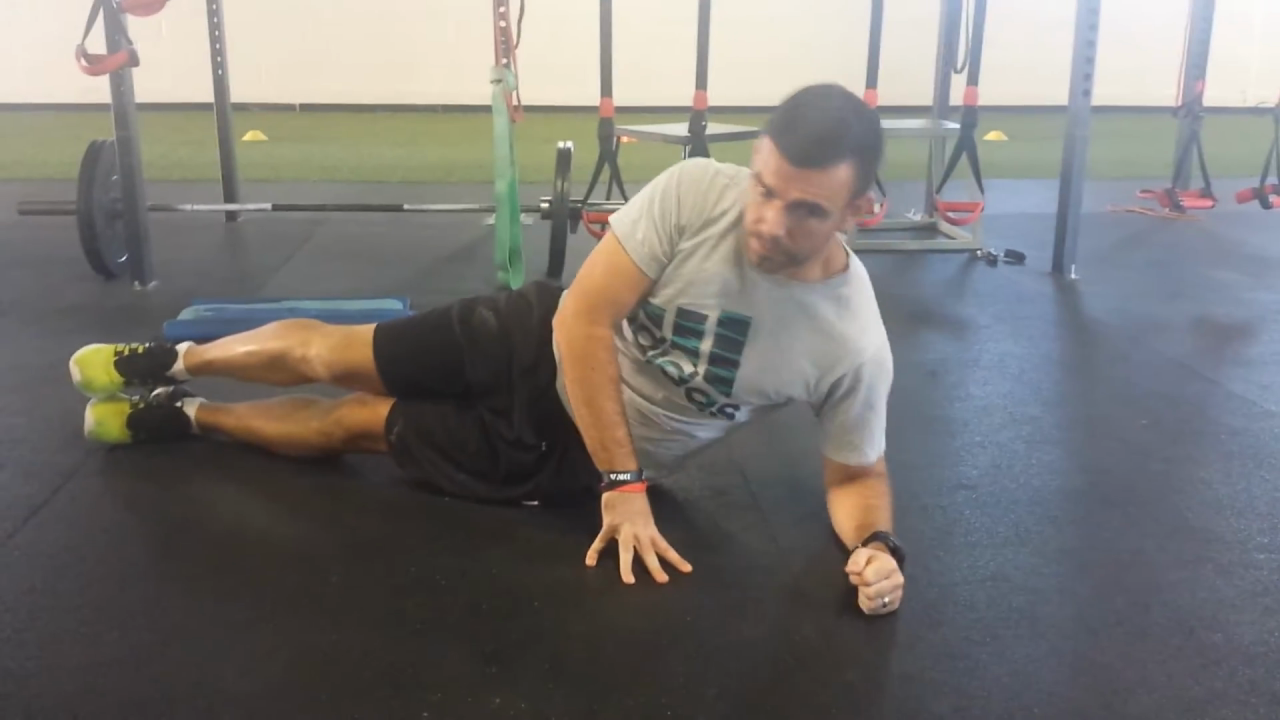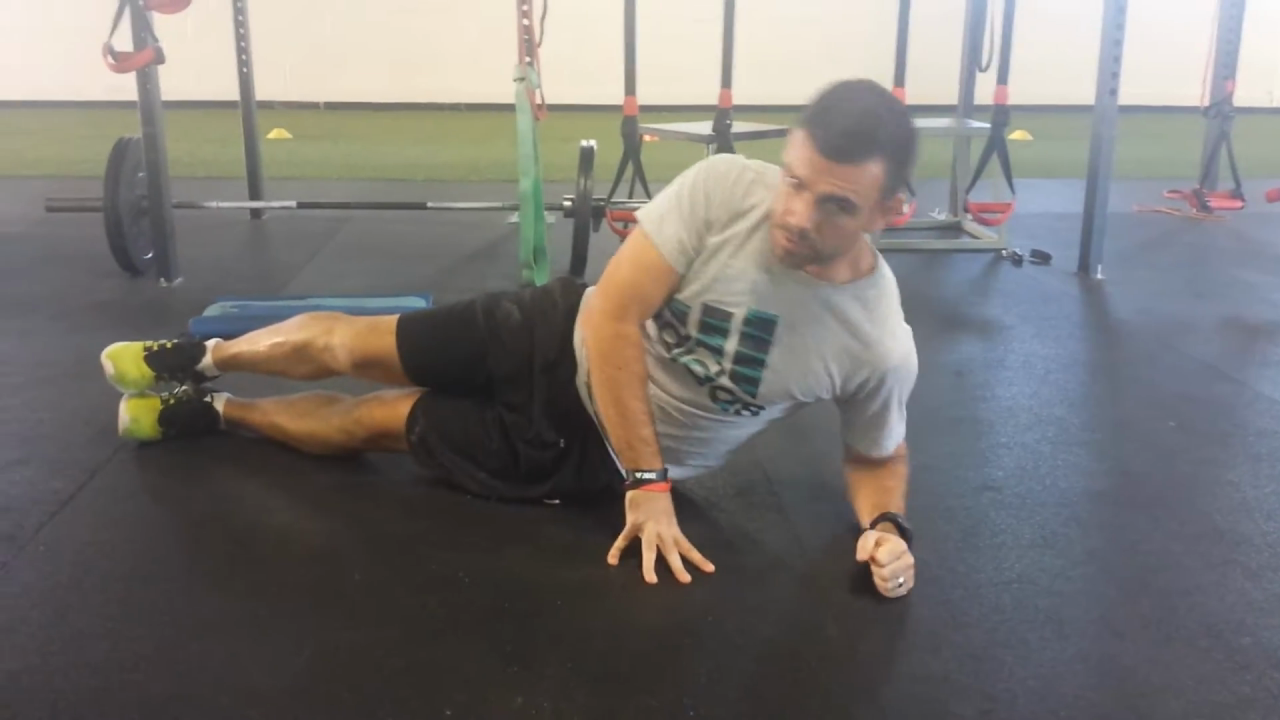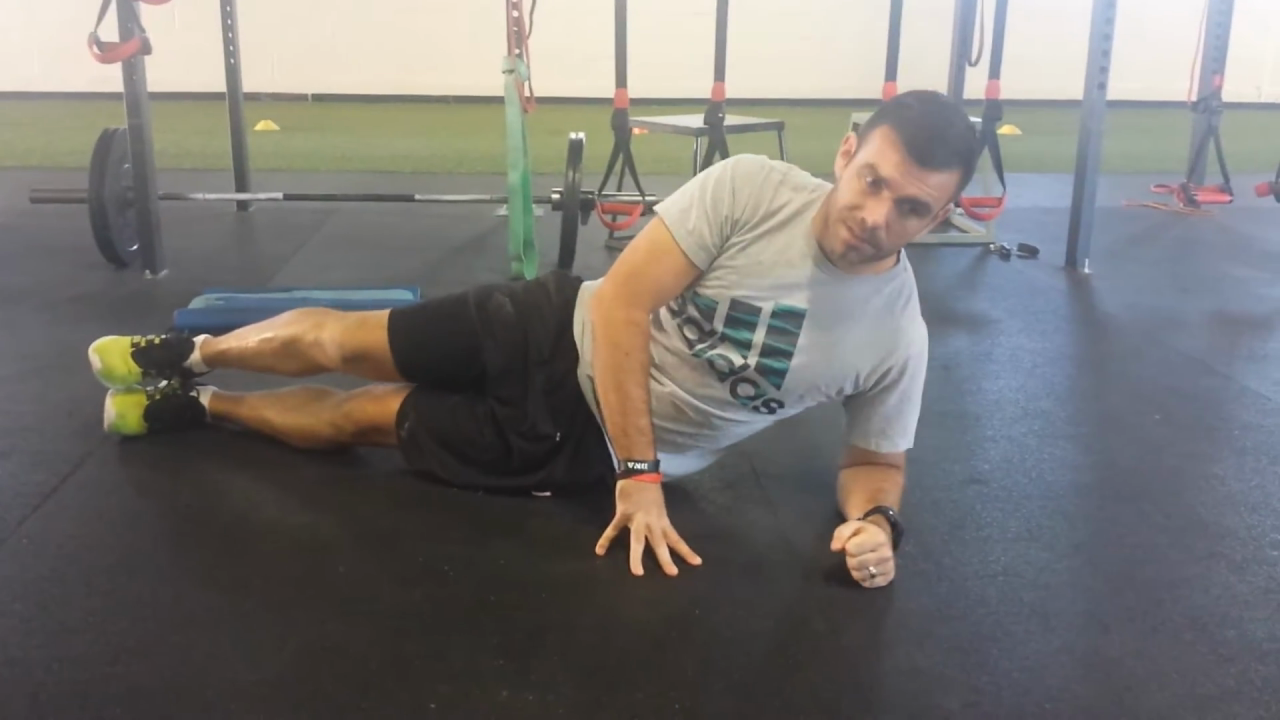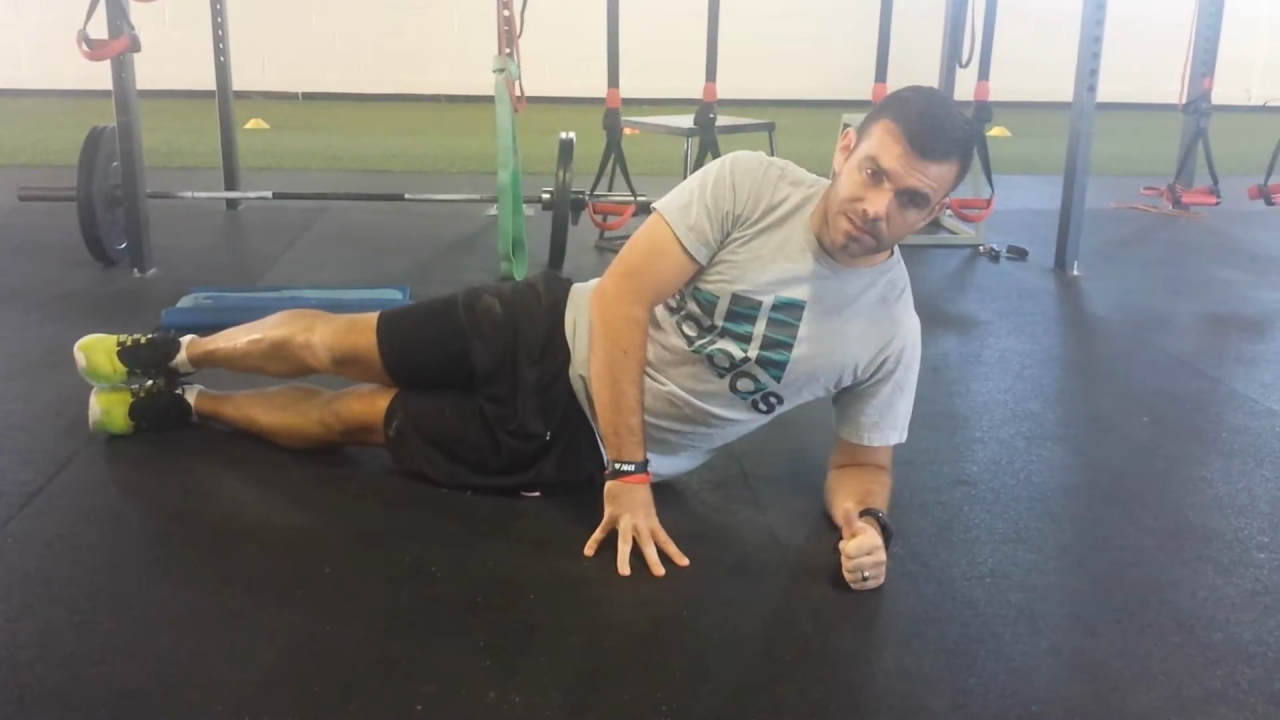
dt=0.3s
person 1, frame 1
left shoulder: (852, 345)
right shoulder: (695, 189)
left elbow: (856, 473)
right elbow: (583, 322)
left wrist: (875, 544)
right wrist: (625, 483)
left hip: (558, 447)
right hip: (540, 340)
left knee: (353, 424)
right knee: (330, 353)
left ankle: (184, 417)
right ankle: (168, 363)
person 1, frame 2
left shoulder: (878, 343)
right shoulder: (723, 186)
left elbow: (874, 458)
right elbow: (610, 319)
left wrist: (886, 527)
right wrist: (647, 483)
left hip: (580, 447)
right hip: (563, 338)
left knee: (373, 422)
right knee: (351, 346)
left ankle: (210, 412)
right ankle: (200, 358)
person 1, frame 3
left shoulder: (899, 342)
right shoulder: (751, 187)
left elbow: (874, 458)
right elbow: (622, 304)
left wrist: (877, 521)
right wrist: (641, 476)
left hip: (577, 442)
right hip: (562, 331)
left knee: (363, 417)
right knee: (341, 341)
left ankle: (198, 407)
right ankle: (188, 355)
person 1, frame 4
left shoulder: (891, 334)
right shoulder: (749, 184)
left elbow: (862, 461)
right elbow: (621, 299)
left wrist: (868, 524)
right wrist: (631, 477)
left hip: (566, 442)
right hip: (551, 333)
left knee: (352, 416)
right knee: (329, 346)
left ankle: (183, 406)
right ankle: (176, 356)
